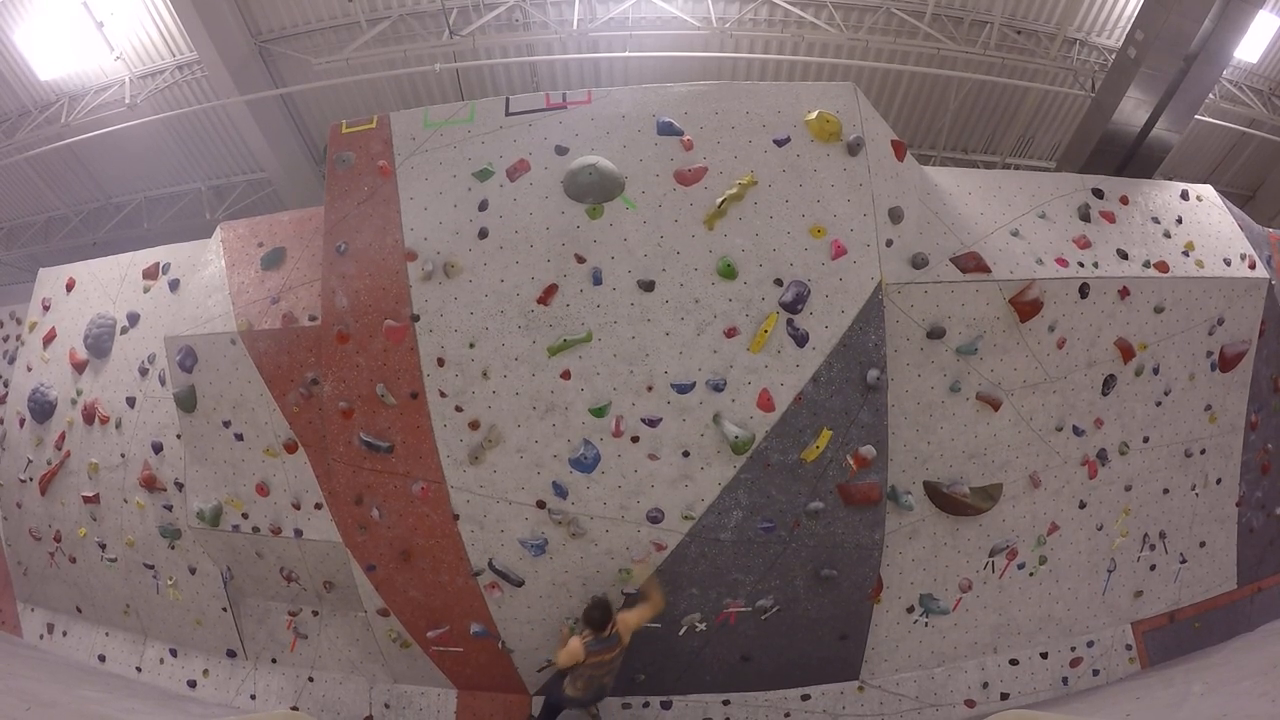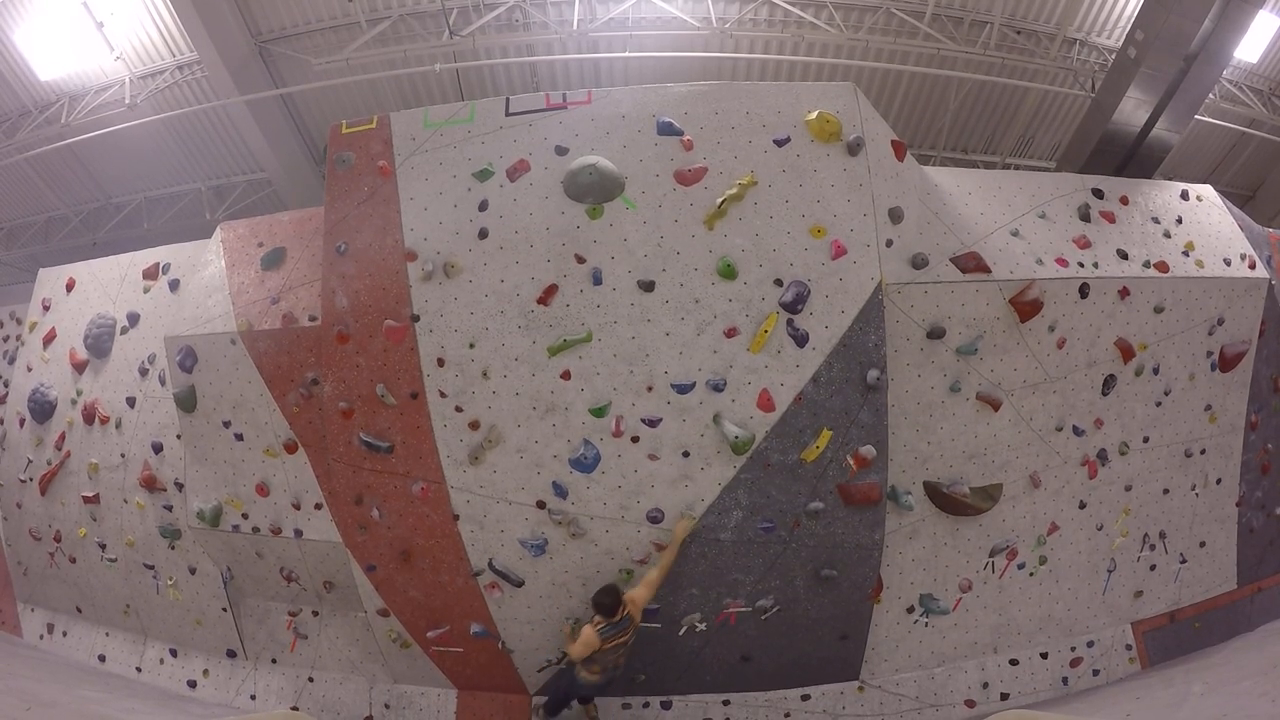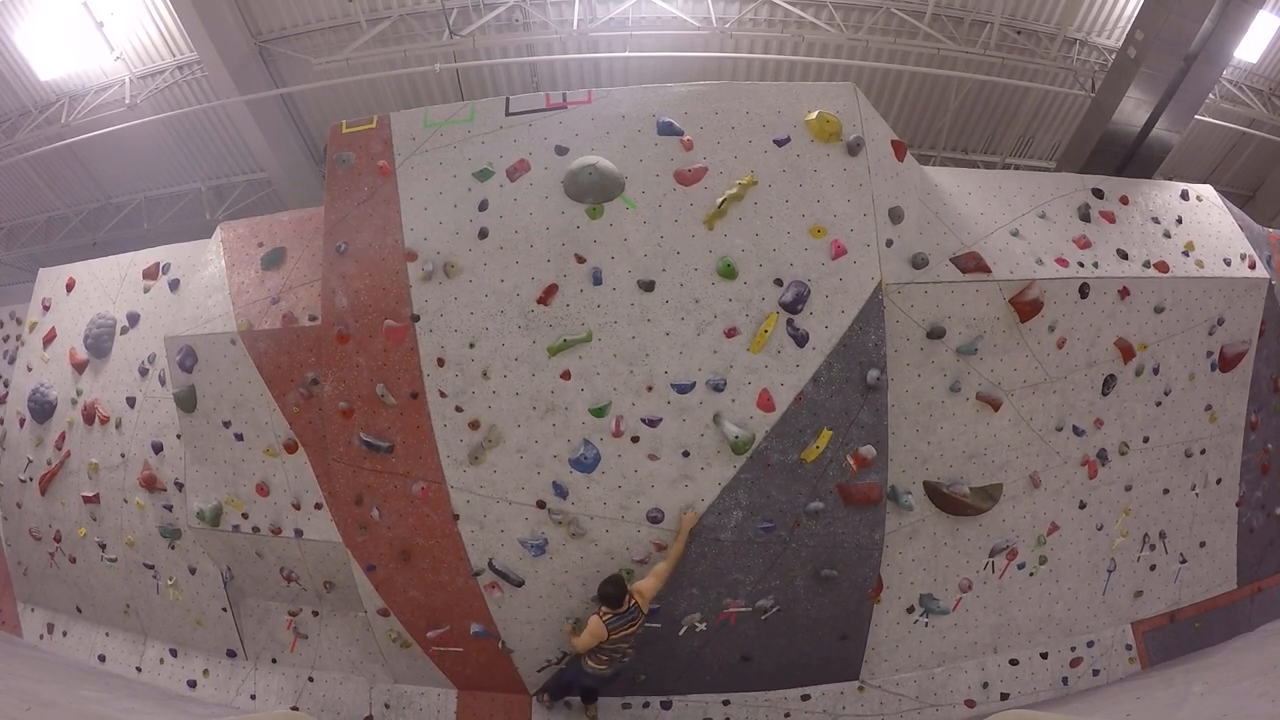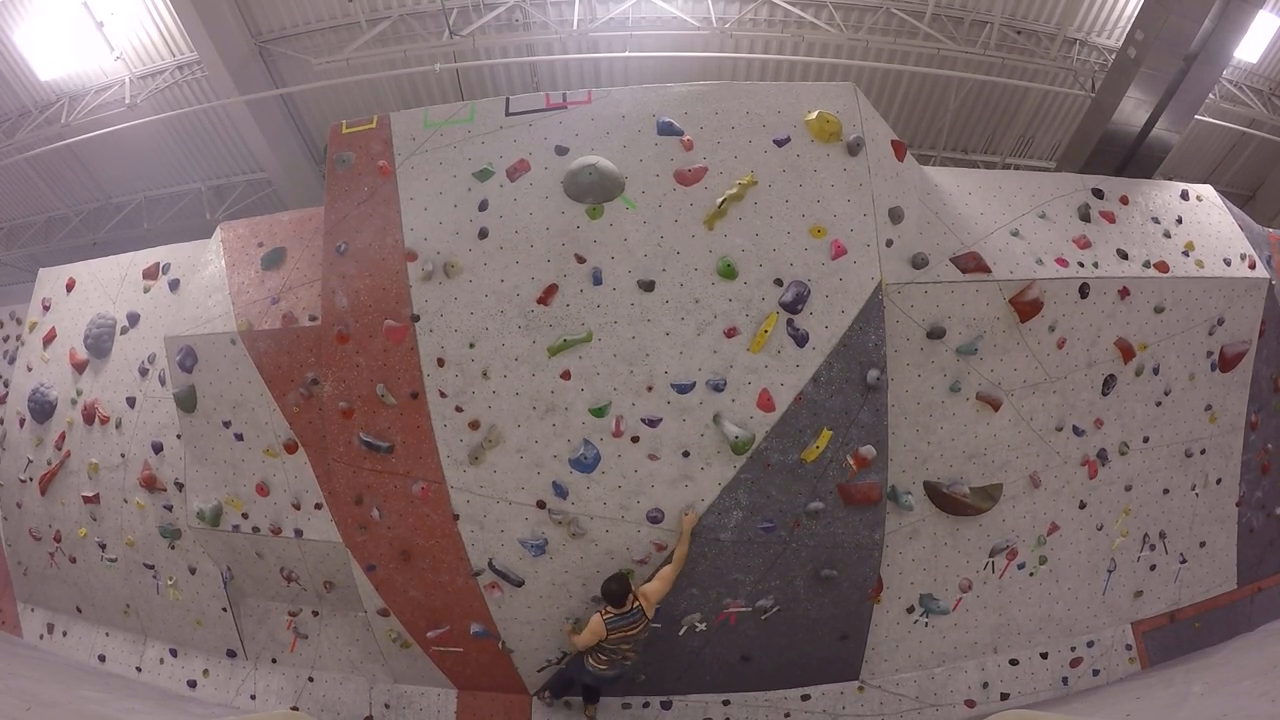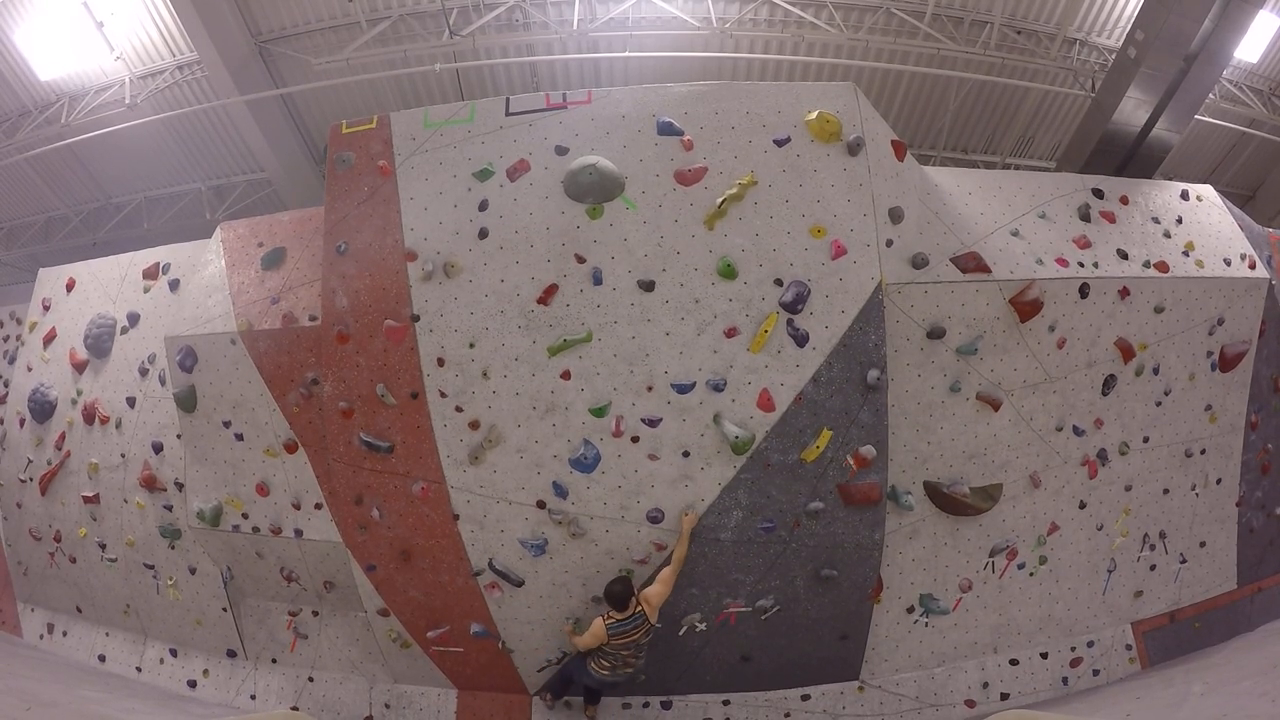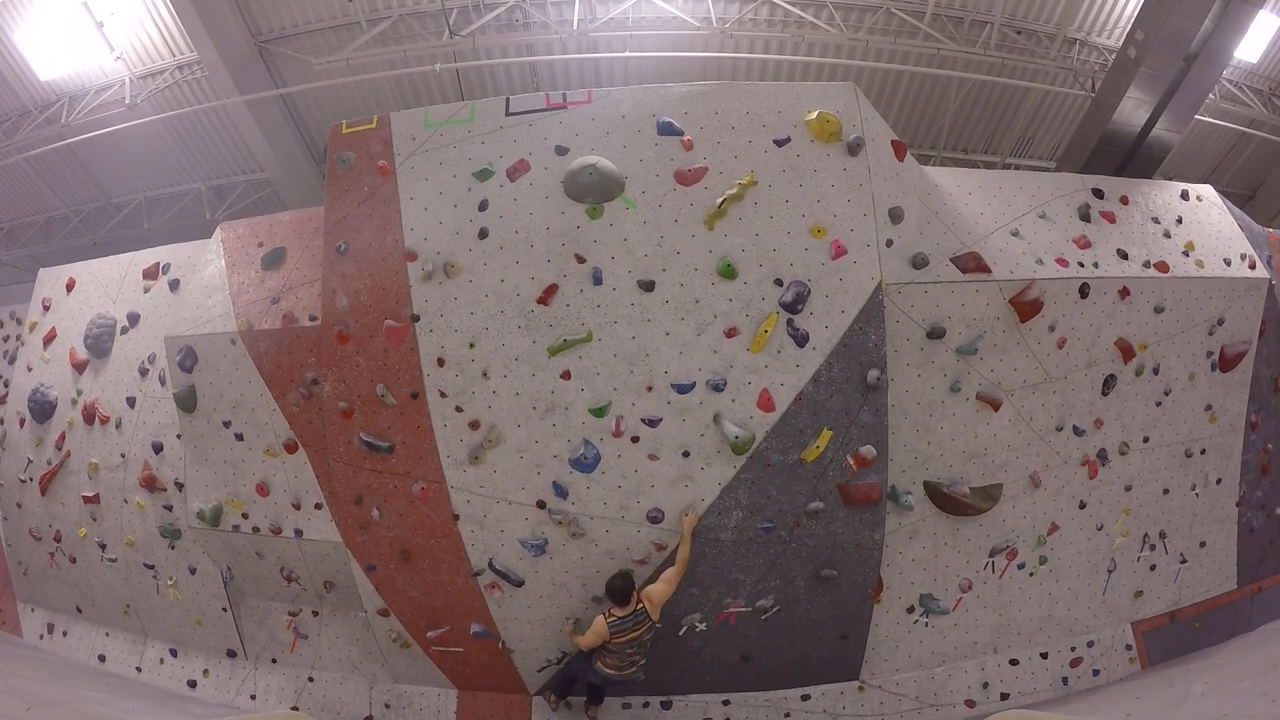
dt=0.1s
person 1, frame 1
left shoulder: (578, 645)
right shoulder: (622, 626)
left elbow: (560, 662)
right elbow: (657, 603)
left wrist: (565, 638)
left hip: (574, 696)
right hip: (602, 690)
left knee: (552, 698)
person 1, frame 2
left shoulder: (592, 633)
right shoulder: (633, 607)
left elbow: (574, 655)
right elbow: (660, 570)
left wrist: (569, 636)
right wrist: (677, 537)
left hip: (588, 680)
right hip: (612, 673)
left knee: (561, 686)
person 1, frame 3
left shoulder: (598, 623)
right shoulder: (640, 597)
left elbow: (579, 646)
right elbow: (669, 562)
left wrist: (570, 633)
right wrist: (685, 527)
left hip: (595, 670)
right hip: (618, 665)
left knee: (568, 675)
left ankle: (548, 696)
right ankle: (590, 707)
person 1, frame 4
left shoulder: (600, 622)
right shoulder: (646, 600)
left elbow: (581, 644)
right elbow: (675, 565)
left wrist: (569, 632)
right wrist: (687, 529)
left hip: (598, 670)
right hip: (622, 665)
left knee: (571, 669)
left ankle: (550, 694)
right ankle: (591, 707)
person 1, frame 5
left shoulder: (602, 626)
right shoulder: (649, 605)
left elbow: (581, 645)
right elbow: (675, 566)
left wrist: (570, 633)
right wrist: (686, 528)
left hip: (601, 675)
right hip: (627, 671)
left knee: (571, 667)
left ankle: (551, 696)
right ankle: (591, 708)
person 1, frame 6
left shoulder: (603, 623)
right shoulder: (651, 601)
left elbow: (584, 644)
right elbow: (680, 567)
left wrist: (571, 633)
right wrist: (687, 529)
left hip: (607, 672)
right hip: (633, 671)
left knee: (574, 666)
left ankle: (555, 697)
right ankle: (593, 708)
